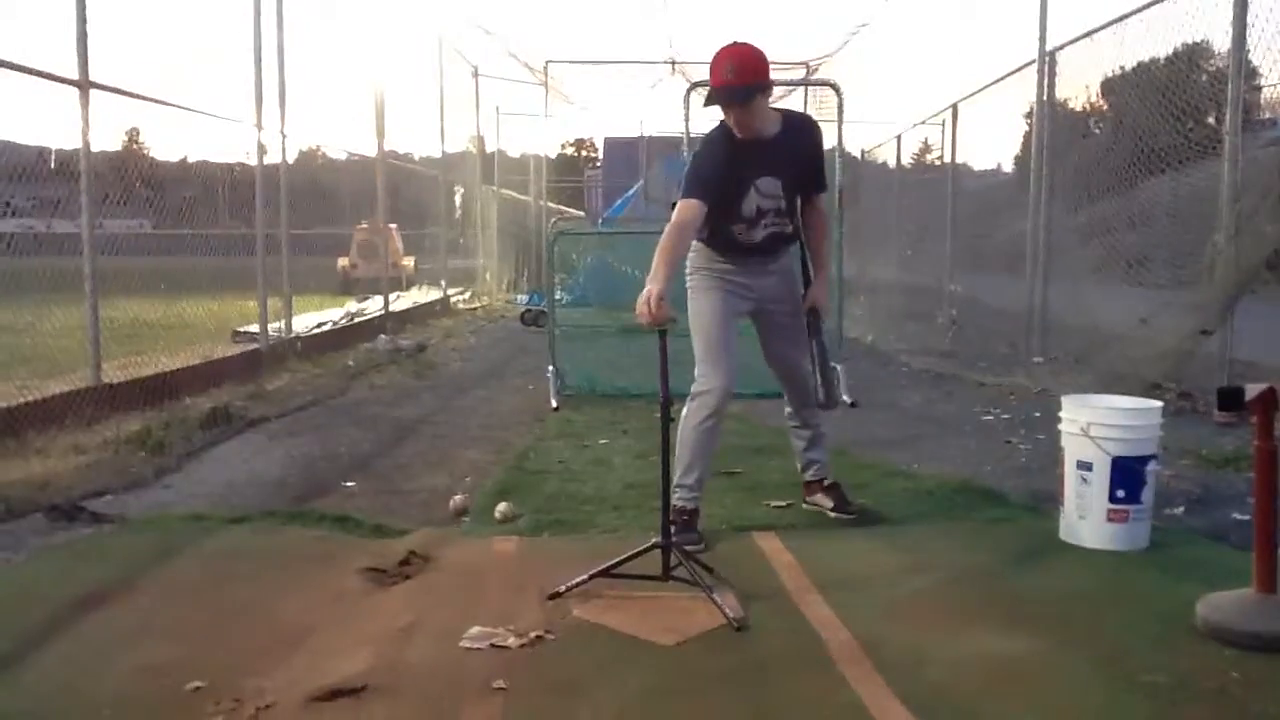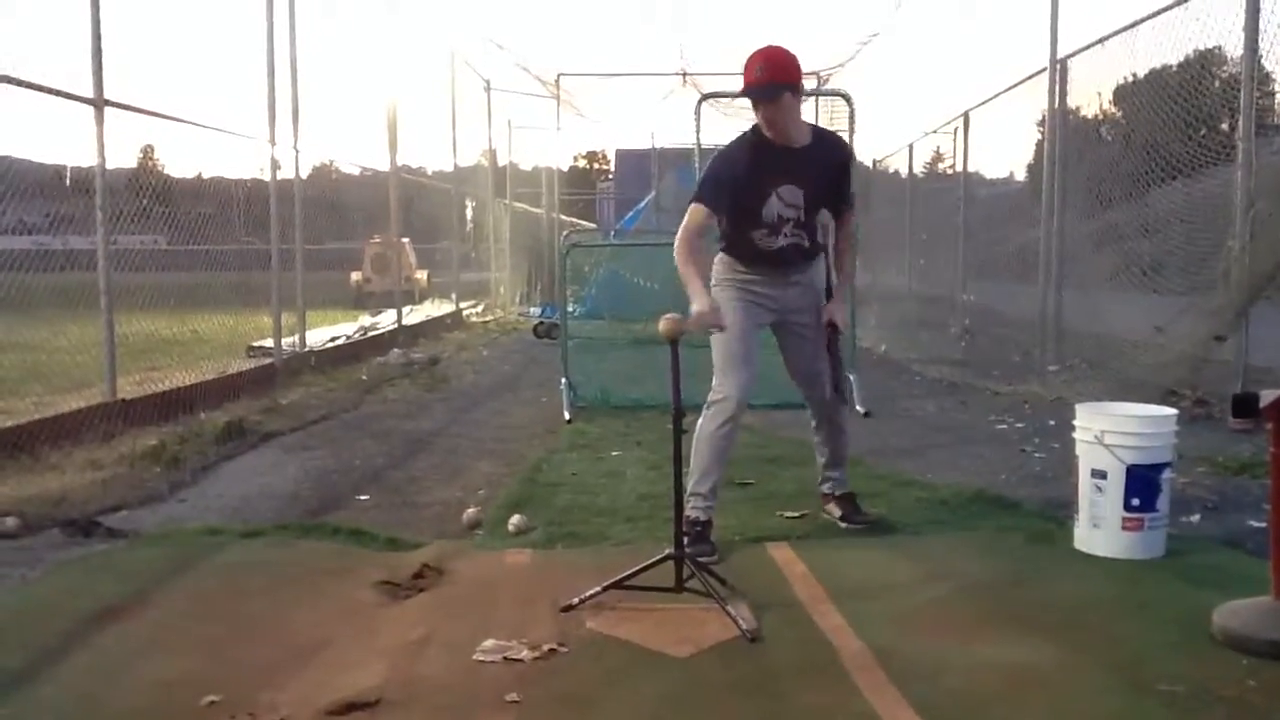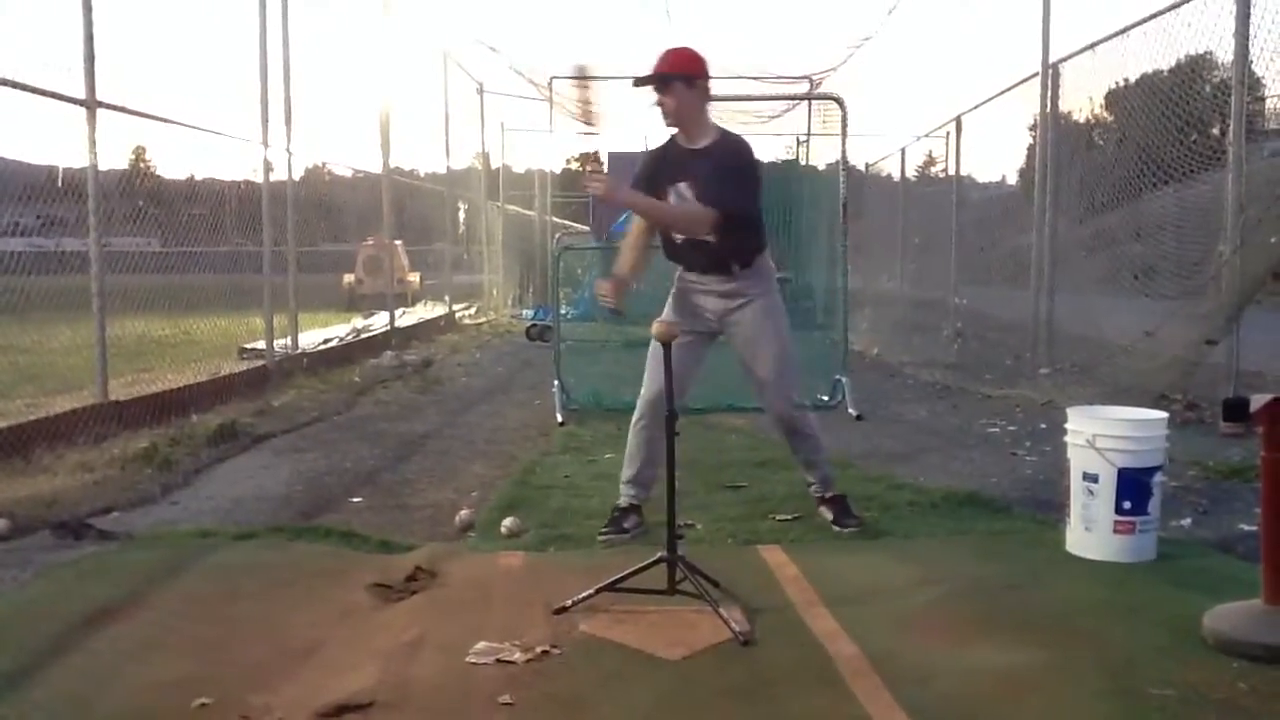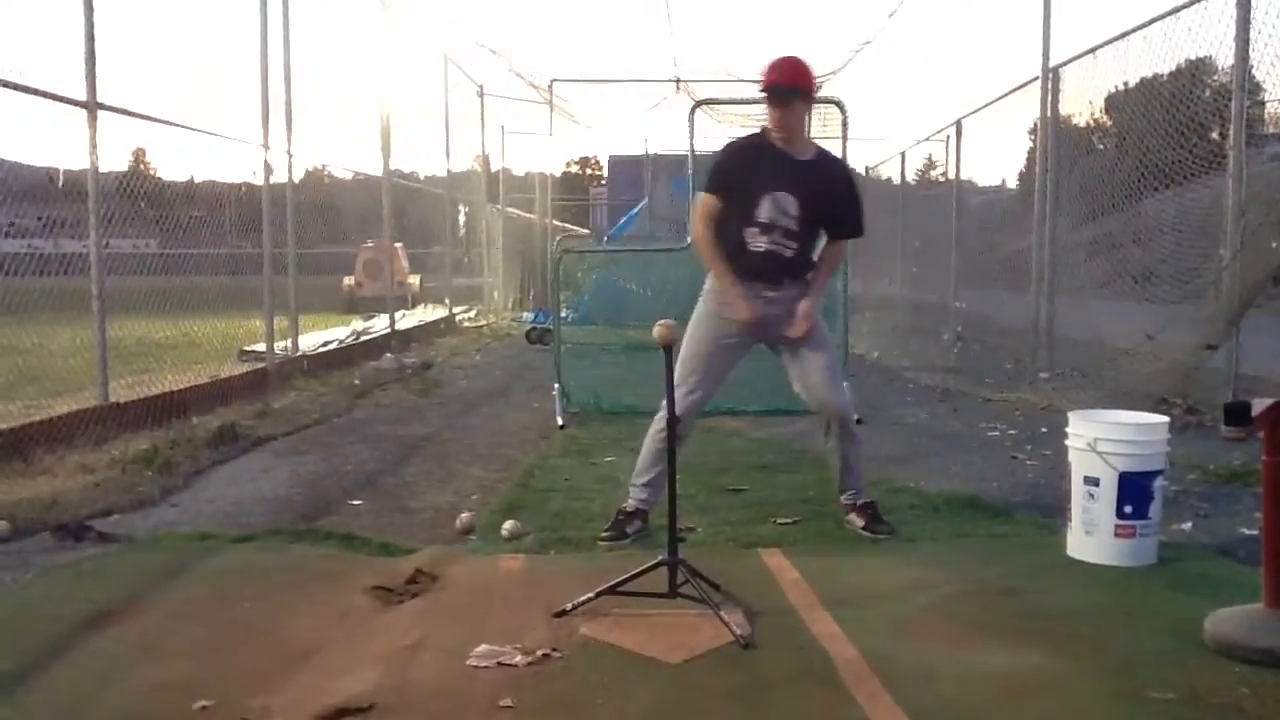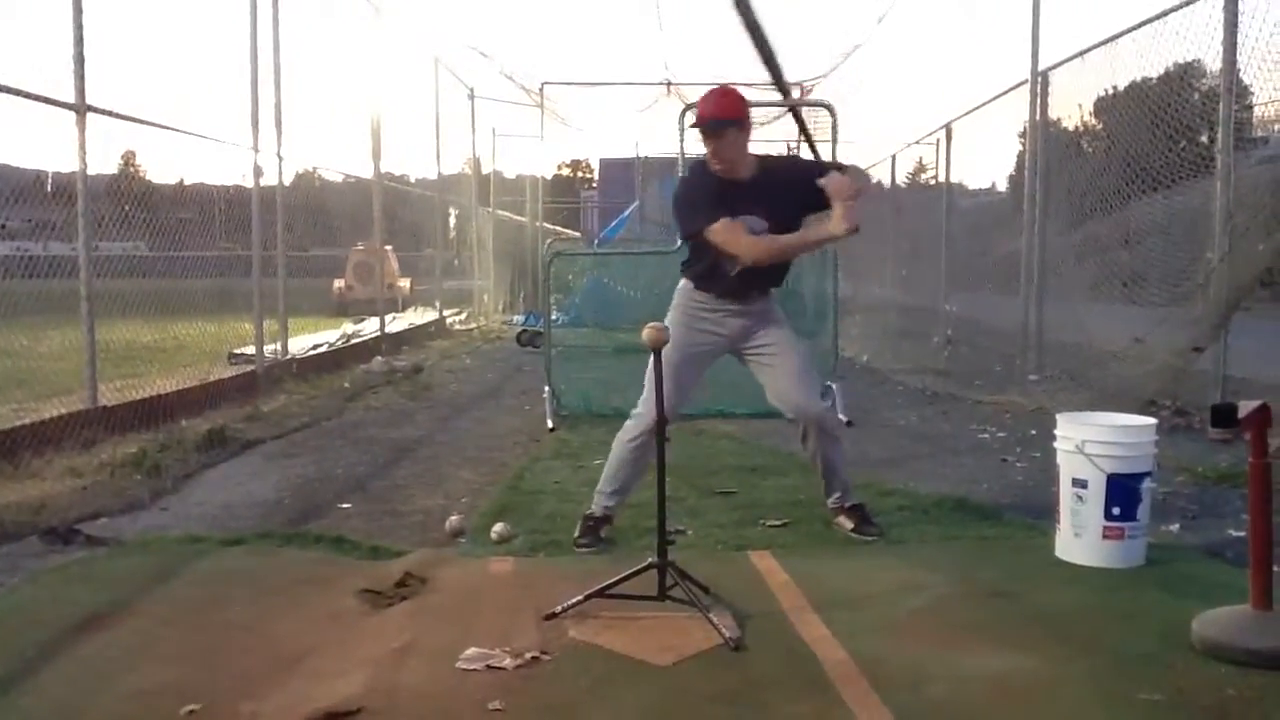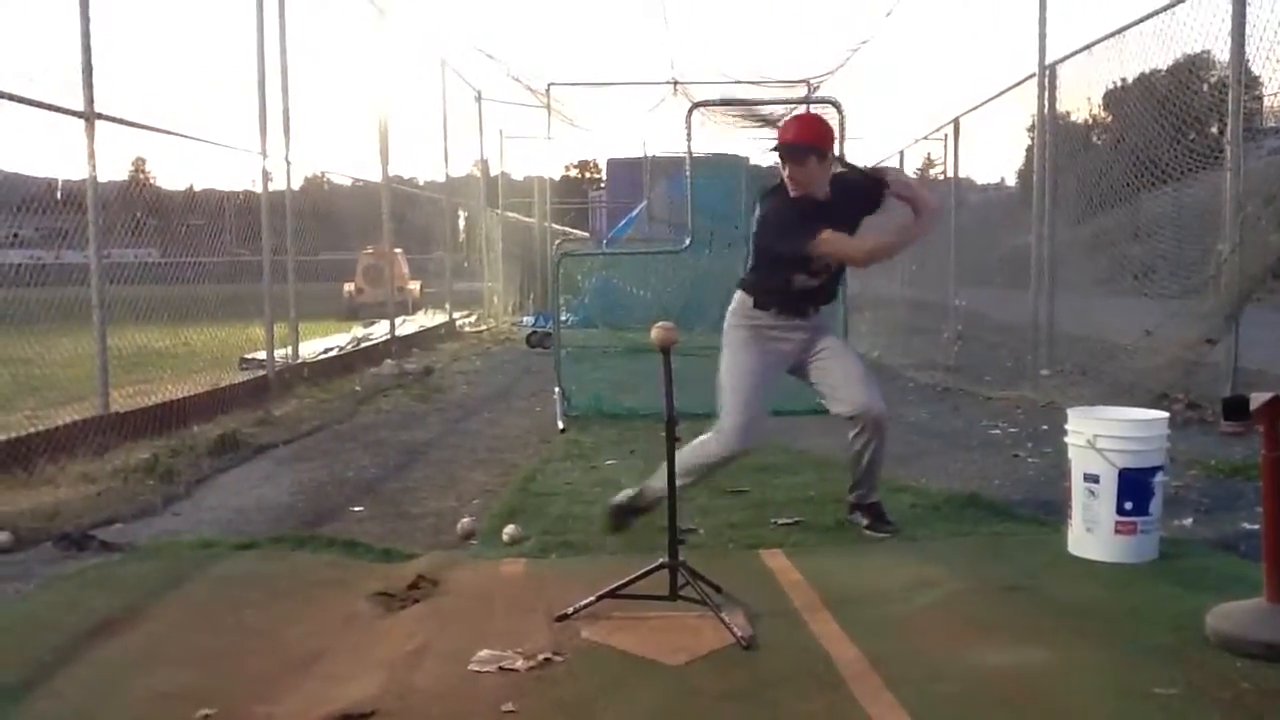
dt=0.7s
person 1, frame 1
left shoulder: (803, 134)
right shoulder: (714, 152)
left elbow: (812, 206)
right elbow: (684, 222)
left wrist: (820, 277)
right wrist: (657, 281)
left hip: (779, 268)
right hip: (717, 270)
left knee: (802, 378)
right knee: (714, 386)
left ankle: (816, 479)
right ankle: (683, 505)
person 1, frame 2
left shoulder: (832, 151)
right shoulder: (737, 158)
left elbow: (843, 224)
right elbow: (689, 233)
left wrist: (840, 296)
right wrist: (699, 294)
left hip: (802, 282)
right hip: (740, 281)
left knee: (828, 394)
right knee: (730, 395)
left ankle: (834, 490)
right ankle: (697, 517)
person 1, frame 3
left shoulder: (732, 155)
right shoulder: (658, 162)
left elbow: (694, 221)
right elbow: (642, 232)
left wrist: (623, 197)
right wrist: (619, 278)
left hip: (747, 288)
right hip: (691, 288)
left knee: (781, 402)
right knee: (653, 399)
left ankle: (825, 490)
right ankle: (632, 502)
person 1, frame 4
left shoulder: (833, 174)
right shoulder: (738, 156)
left elbow: (836, 246)
right elbow: (702, 227)
left wrist: (812, 300)
right wrist: (733, 295)
left hip: (793, 297)
right hip: (729, 294)
left knee: (833, 402)
right knee: (680, 403)
left ankle: (854, 501)
right ankle: (637, 505)
person 1, frame 5
left shoulder: (786, 175)
right shoulder: (693, 189)
left elbow: (855, 182)
right elbow: (746, 249)
left wrist: (843, 186)
right wrist: (829, 230)
left hip: (759, 311)
right hip: (699, 309)
left knee: (811, 408)
right knee: (651, 415)
left ankle: (842, 502)
right ankle: (600, 511)
person 1, frame 6
left shoulder: (849, 187)
right shoulder: (779, 210)
left elbow: (891, 181)
right elbow: (858, 253)
left wrist: (916, 197)
right wrist: (920, 224)
left hip: (810, 327)
right hip: (755, 325)
left knee: (869, 410)
right knee: (735, 437)
left ankle: (863, 500)
right ankle: (649, 493)
